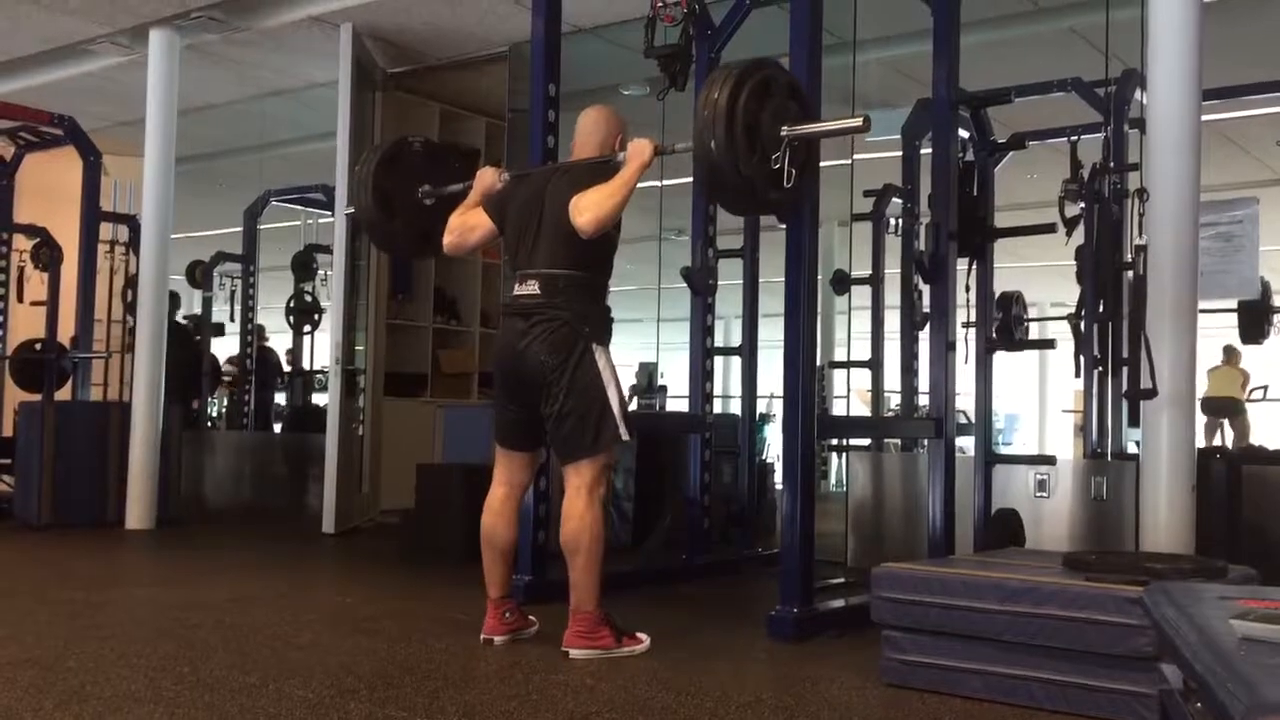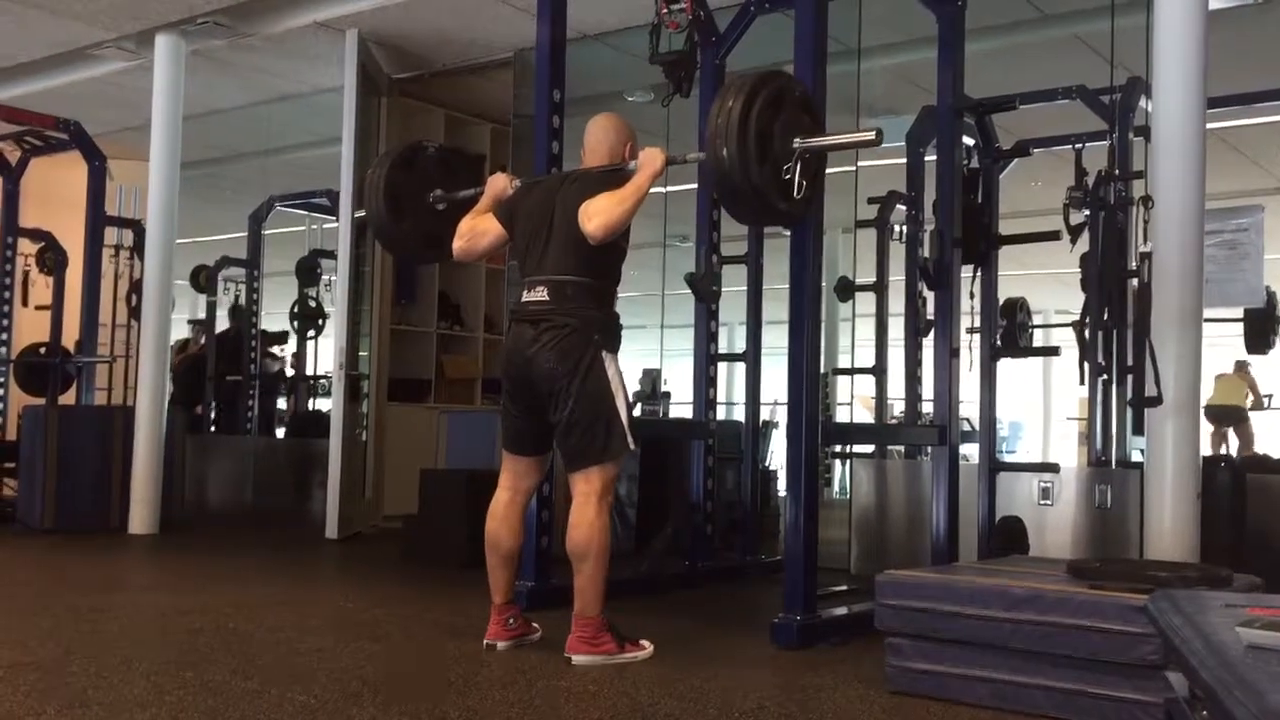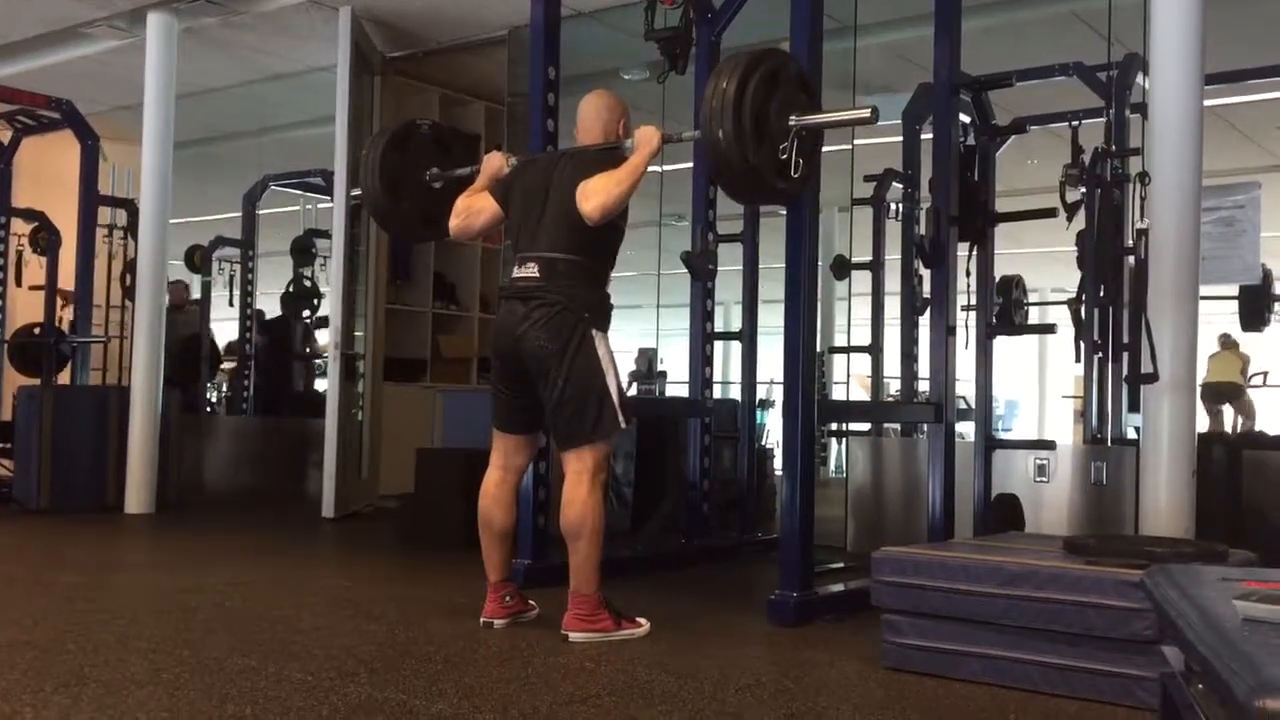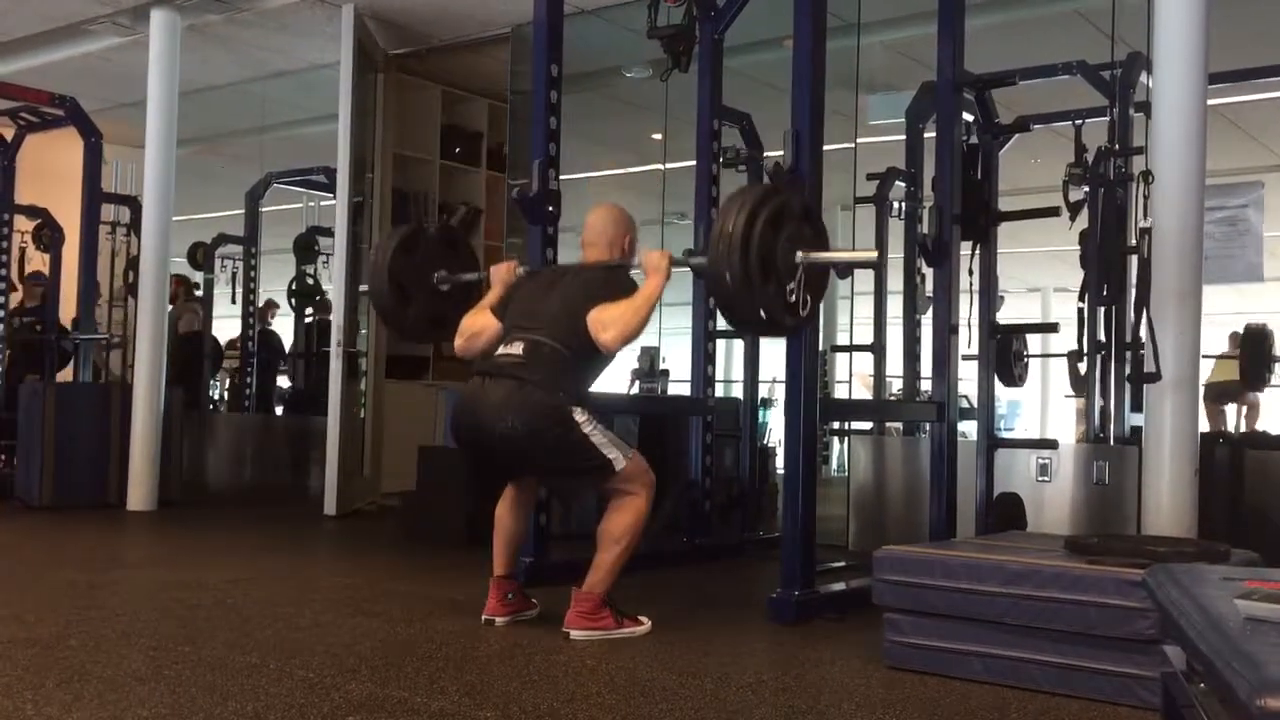
dt=1s
person 1, frame 1
left shoulder: (522, 186)
right shoulder: (602, 175)
left elbow: (454, 238)
right elbow: (586, 219)
left wrist: (480, 190)
right wrist: (636, 166)
left hip: (514, 335)
right hip: (567, 337)
left knee: (508, 478)
right knee: (586, 480)
left ankle: (499, 613)
right ankle: (586, 626)
person 1, frame 2
left shoulder: (531, 192)
right shoulder: (613, 182)
left elbow: (463, 244)
right elbow: (596, 224)
left wrist: (491, 196)
right wrist: (647, 174)
left hip: (522, 340)
right hip: (576, 342)
left knee: (514, 482)
right knee: (592, 486)
left ankle: (502, 619)
right ankle: (588, 633)
person 1, frame 3
left shoulder: (528, 169)
right shoulder: (609, 161)
left elbow: (460, 223)
right elbow: (593, 205)
left wrist: (488, 175)
right wrist: (644, 153)
left hip: (512, 319)
right hip: (566, 321)
left knee: (505, 462)
right knee: (585, 466)
left ankle: (499, 596)
right ankle: (586, 610)
person 1, frame 4
left shoulder: (534, 280)
right shoulder: (613, 282)
left elbow: (465, 342)
right elbow: (610, 334)
left wrist: (499, 288)
right wrist: (655, 279)
left hip: (472, 408)
right hip: (530, 409)
left knee: (522, 479)
right knee: (636, 483)
left ankle: (502, 594)
right ankle: (589, 608)
